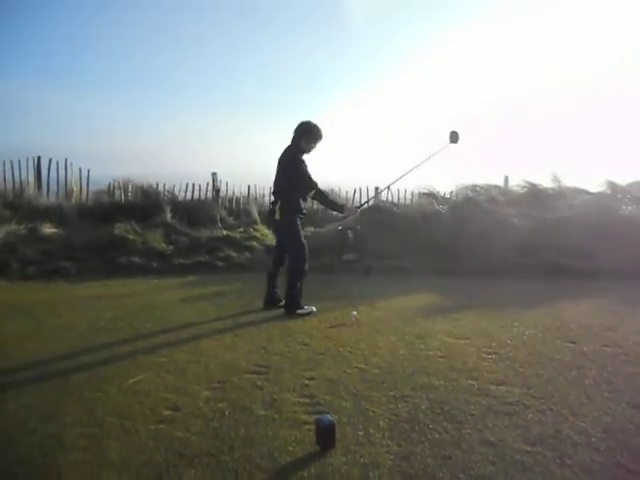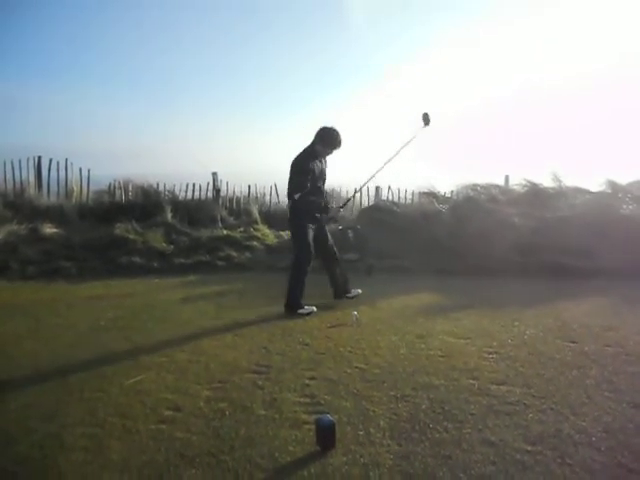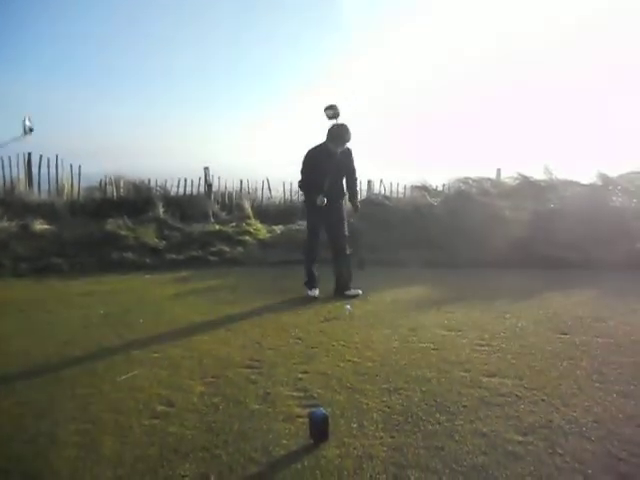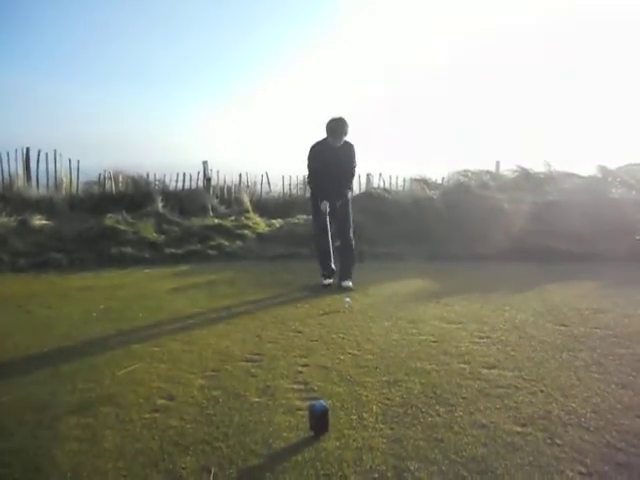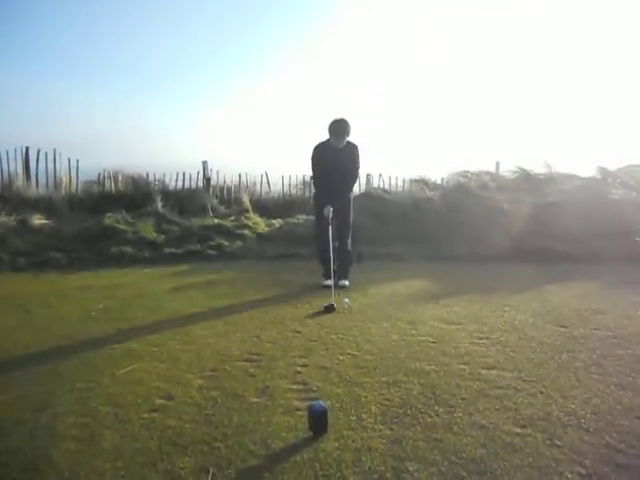
dt=0.4s
person 1, frame 1
left shoulder: (290, 155)
right shoulder: (295, 160)
right elbow: (314, 191)
right wrist: (341, 208)
left hip: (283, 213)
right hip: (287, 215)
left knee: (281, 257)
right knee: (299, 258)
left ankle: (272, 298)
right ankle: (293, 304)
person 1, frame 2
left shoulder: (320, 160)
right shoulder: (303, 162)
right elbow: (299, 195)
left wrist: (326, 209)
right wrist: (325, 209)
left hip: (315, 216)
right hip: (301, 216)
left knee: (329, 253)
right knee: (303, 258)
left ankle: (342, 290)
right ankle: (293, 303)
person 1, frame 3
left shoulder: (346, 153)
right shoulder: (313, 155)
left elbow: (351, 178)
right elbow: (303, 183)
left wrist: (353, 199)
right wrist: (315, 196)
left hip: (336, 204)
right hip: (315, 205)
left knee: (341, 245)
right knee: (312, 244)
left ankle: (343, 286)
right ankle: (311, 283)
person 1, frame 4
left shoulder: (349, 148)
right shoulder: (316, 150)
left elbow: (350, 175)
right elbow: (313, 178)
left wrist: (339, 197)
right wrist: (321, 199)
left hip: (341, 198)
right hip: (320, 199)
left knee: (346, 236)
right knee: (322, 237)
left ankle: (345, 275)
right ankle: (327, 273)
person 1, frame 5
left shoulder: (352, 149)
right shoulder: (319, 150)
left elbow: (353, 176)
right elbow: (317, 179)
left wrist: (337, 200)
right wrist: (326, 203)
left hip: (344, 198)
right hip: (323, 198)
left knee: (344, 236)
right knee: (322, 236)
left ankle: (343, 275)
right ankle: (327, 274)
